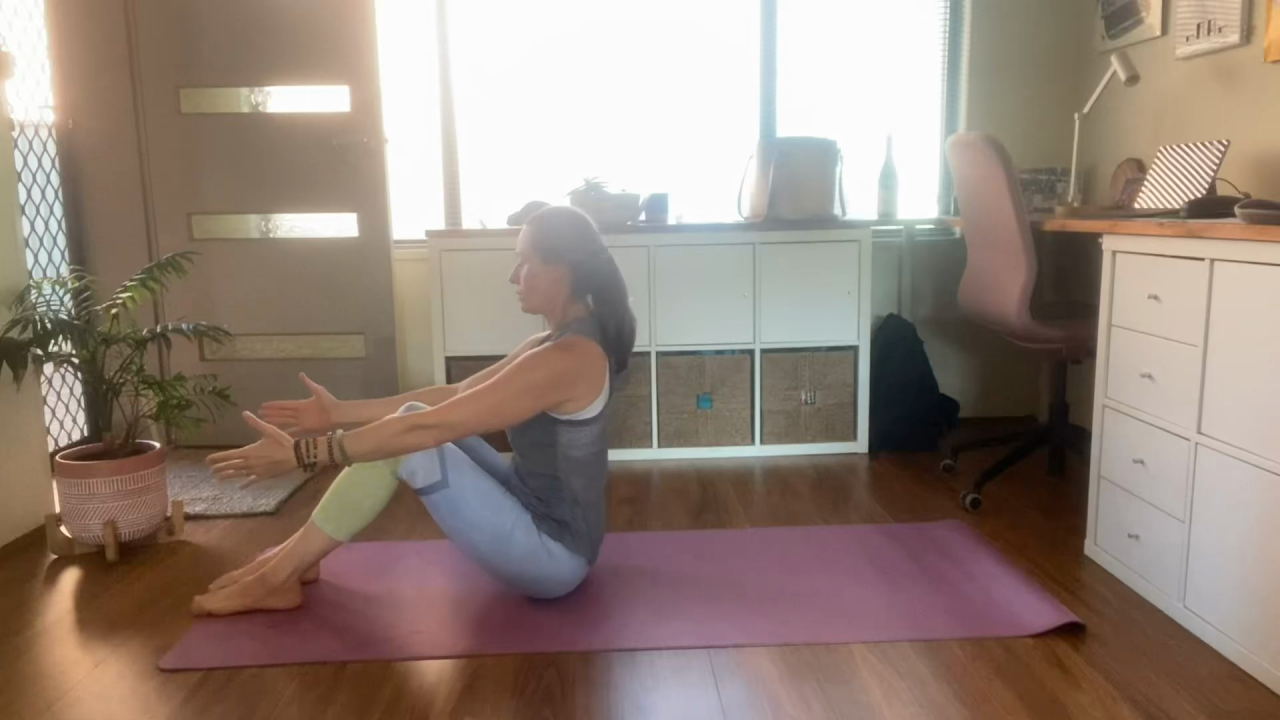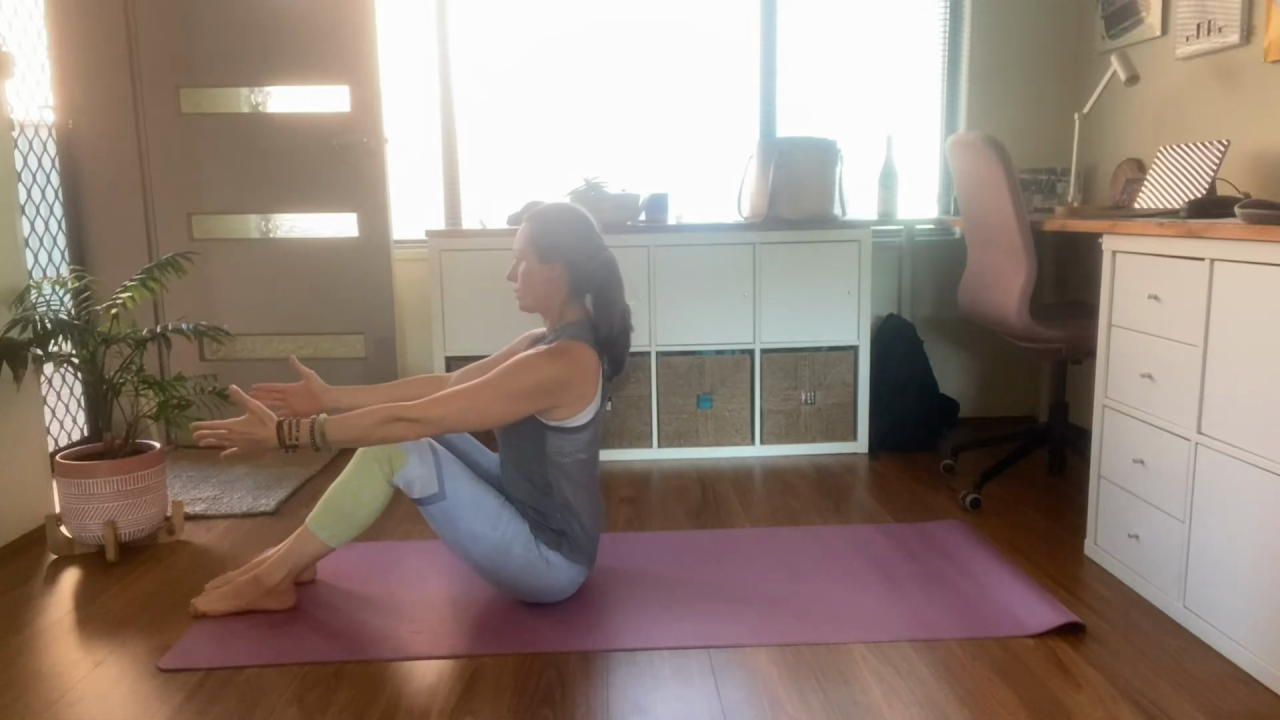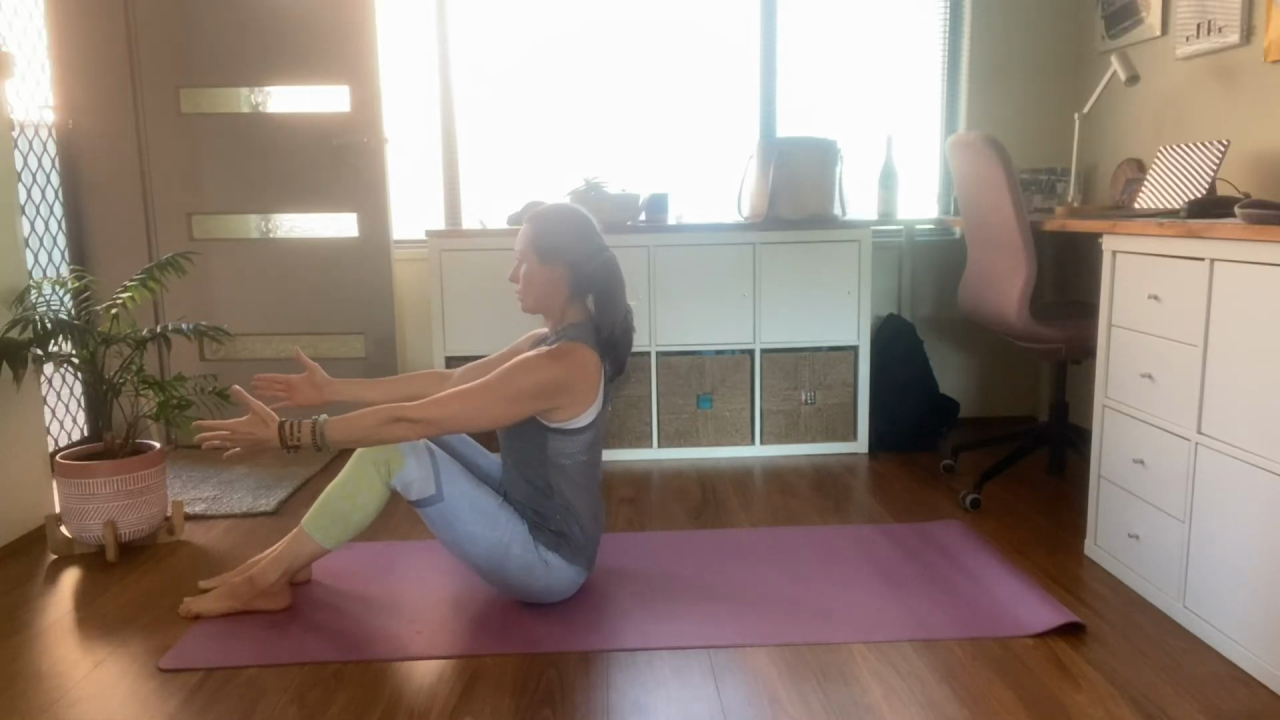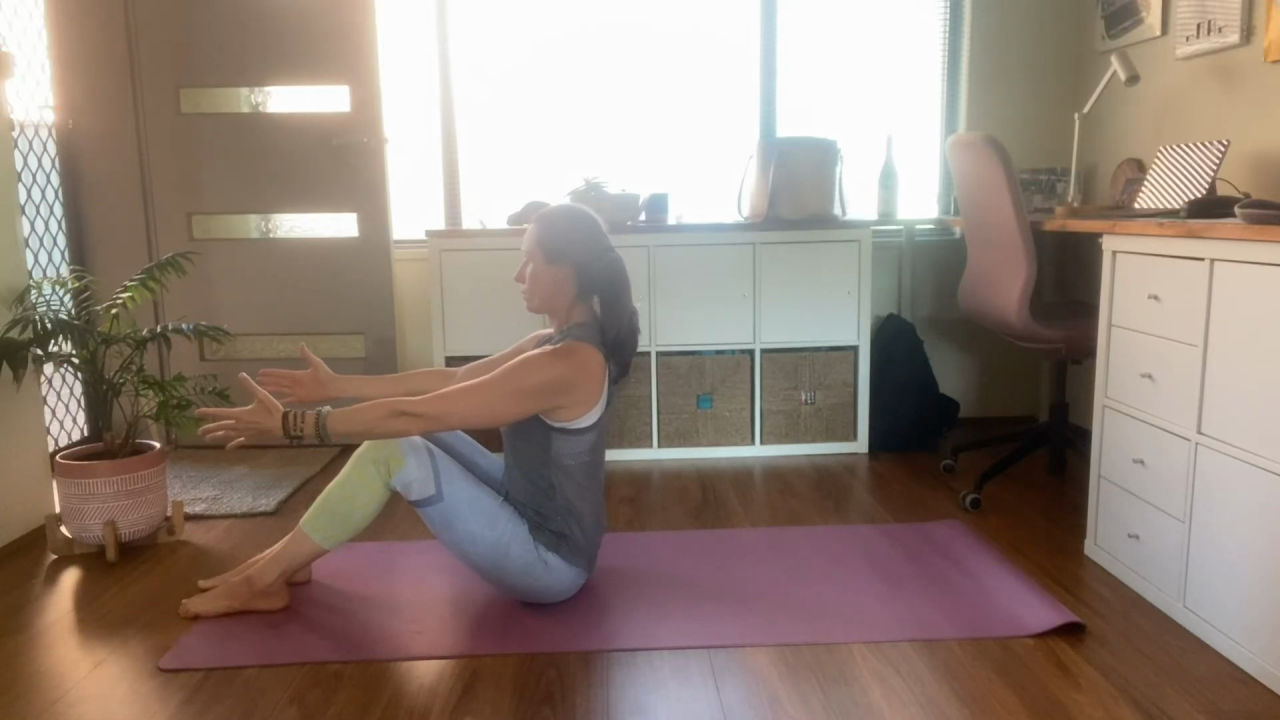
dt=0.5s
person 1, frame 1
left shoulder: (566, 359)
right shoulder: (561, 345)
left elbow: (428, 428)
right elbow: (454, 396)
left wrist: (300, 453)
right wrist: (340, 411)
left hip: (554, 553)
right hip: (544, 520)
left knee: (409, 440)
right knee: (412, 420)
left ankle: (278, 577)
right ankle: (294, 557)
person 1, frame 2
left shoulder: (559, 364)
right shoulder: (556, 343)
left elbow: (409, 417)
right elbow: (447, 386)
left wrist: (284, 434)
right wrist: (330, 397)
left hip: (549, 561)
right hip: (538, 521)
left knee: (397, 448)
right knee: (418, 430)
left ankle: (270, 580)
right ankle: (290, 558)
person 1, frame 3
left shoulder: (560, 365)
right shoulder: (558, 343)
left elbow: (410, 419)
right elbow: (448, 382)
left wrist: (286, 434)
right wrist: (332, 389)
left hip: (548, 560)
right hip: (534, 520)
left knee: (393, 450)
right knee: (404, 436)
left ankle: (264, 581)
right ankle: (284, 560)
person 1, frame 4
left shoulder: (565, 364)
right shoulder: (562, 344)
left elbow: (414, 413)
right elbow: (452, 381)
left wrist: (289, 424)
right wrist: (336, 385)
left hip: (549, 561)
right hip: (536, 521)
left knee: (393, 451)
right knee: (404, 437)
left ankle: (262, 582)
right ankle: (284, 559)
